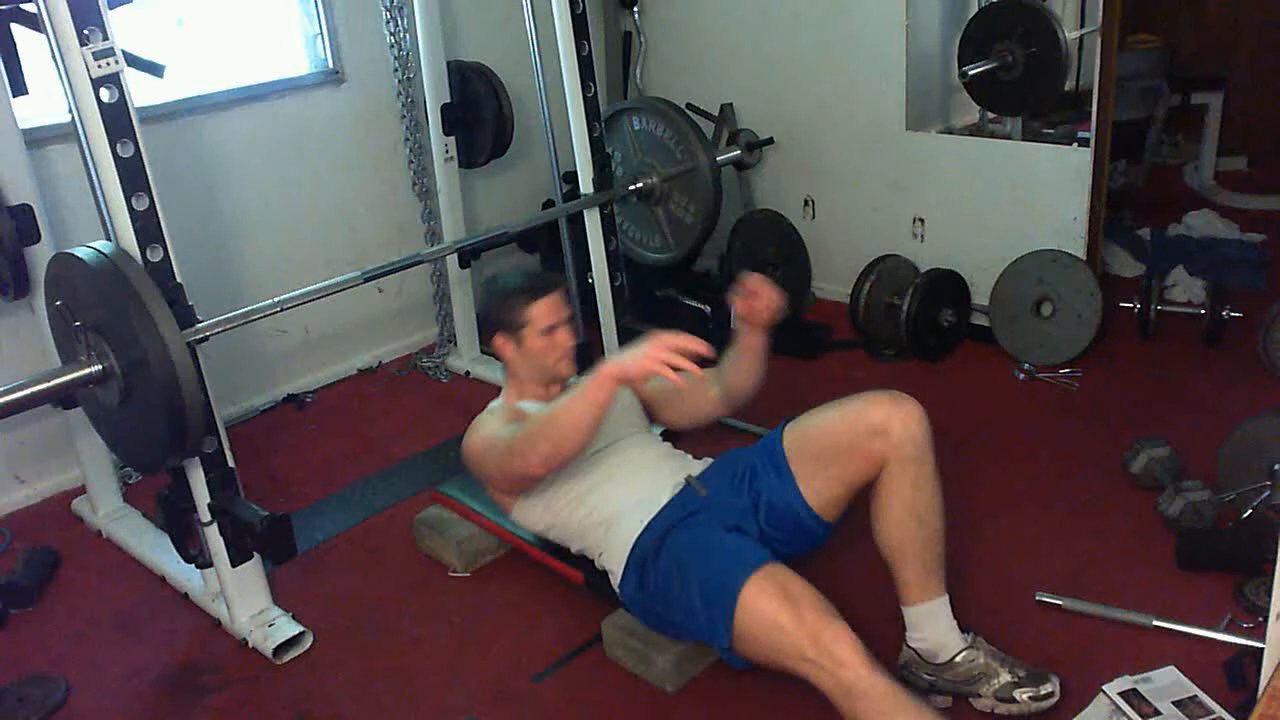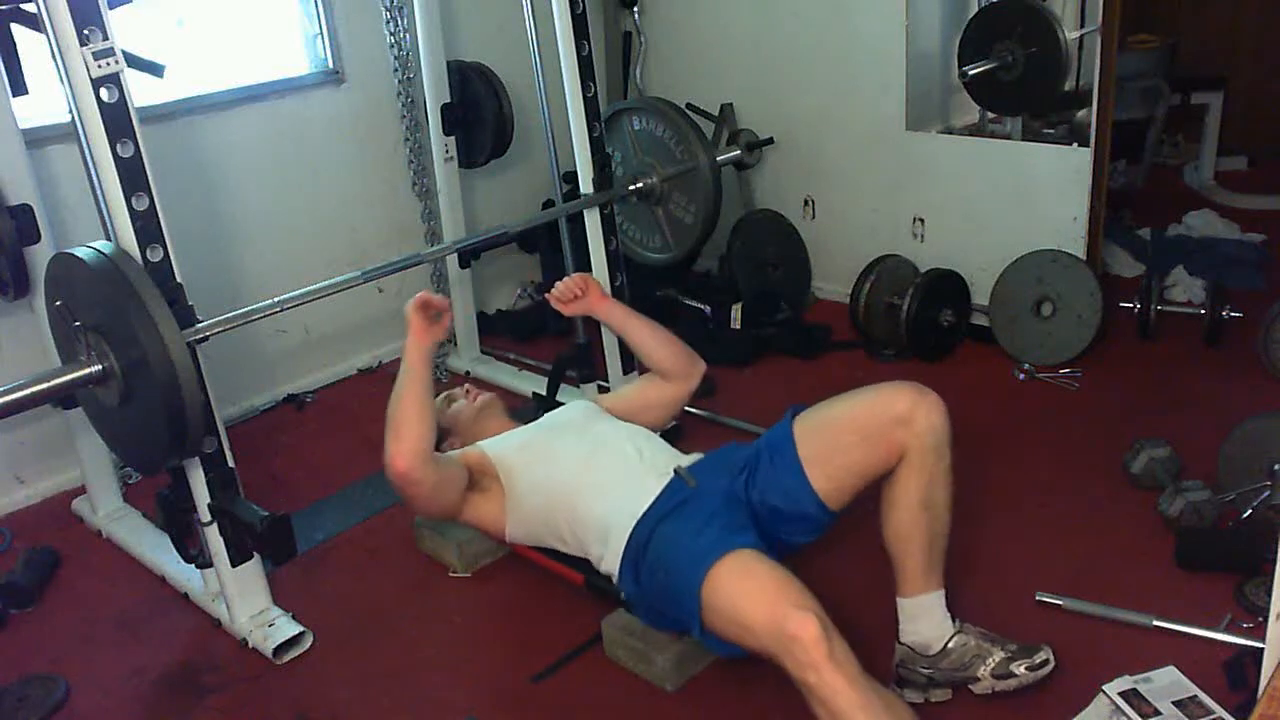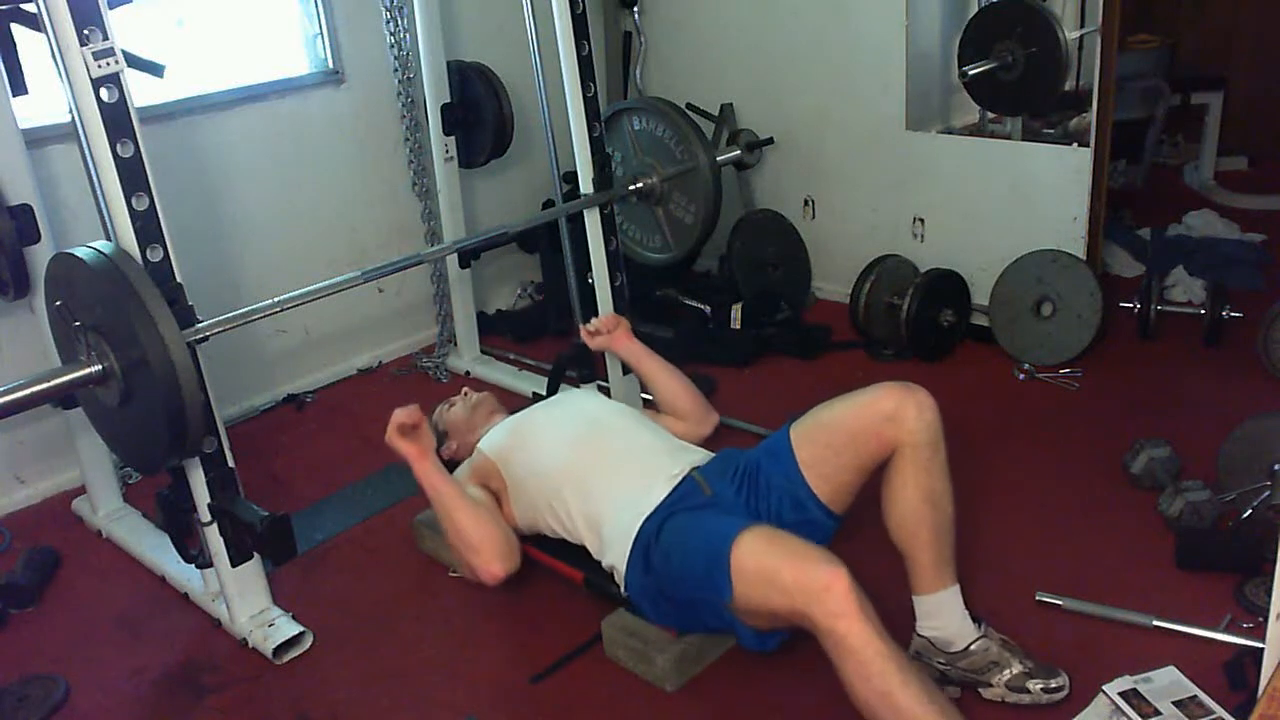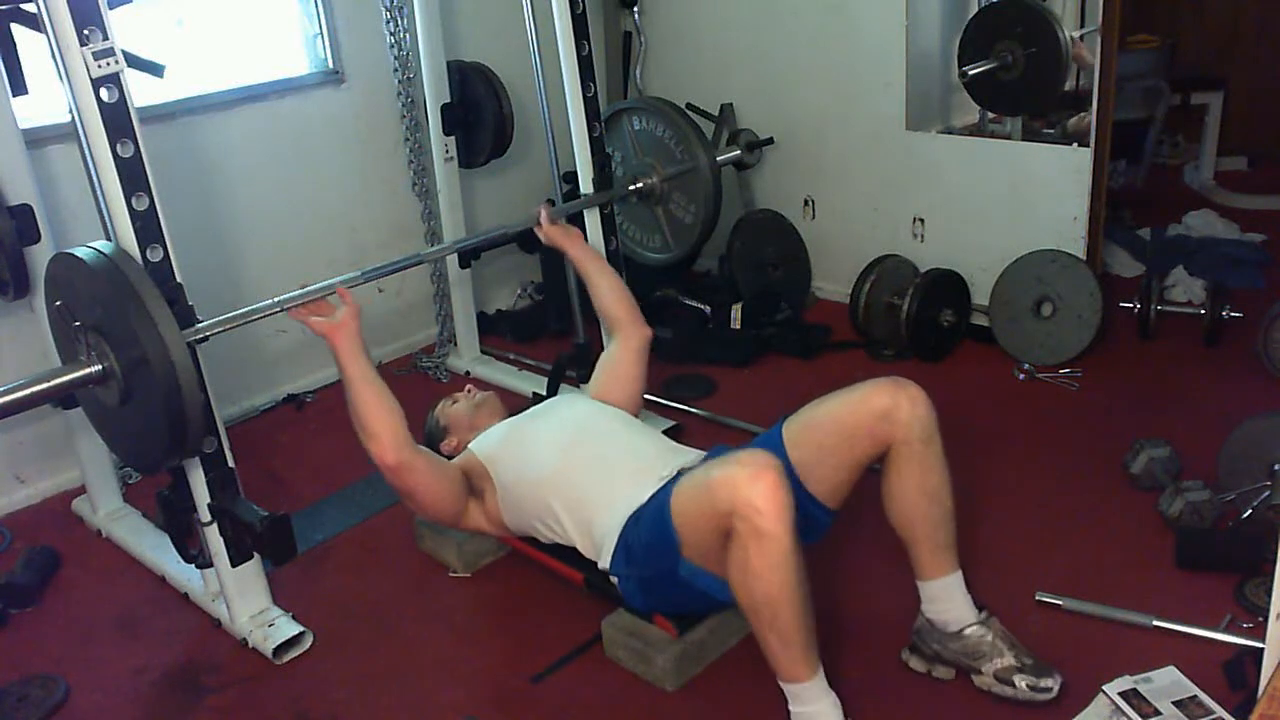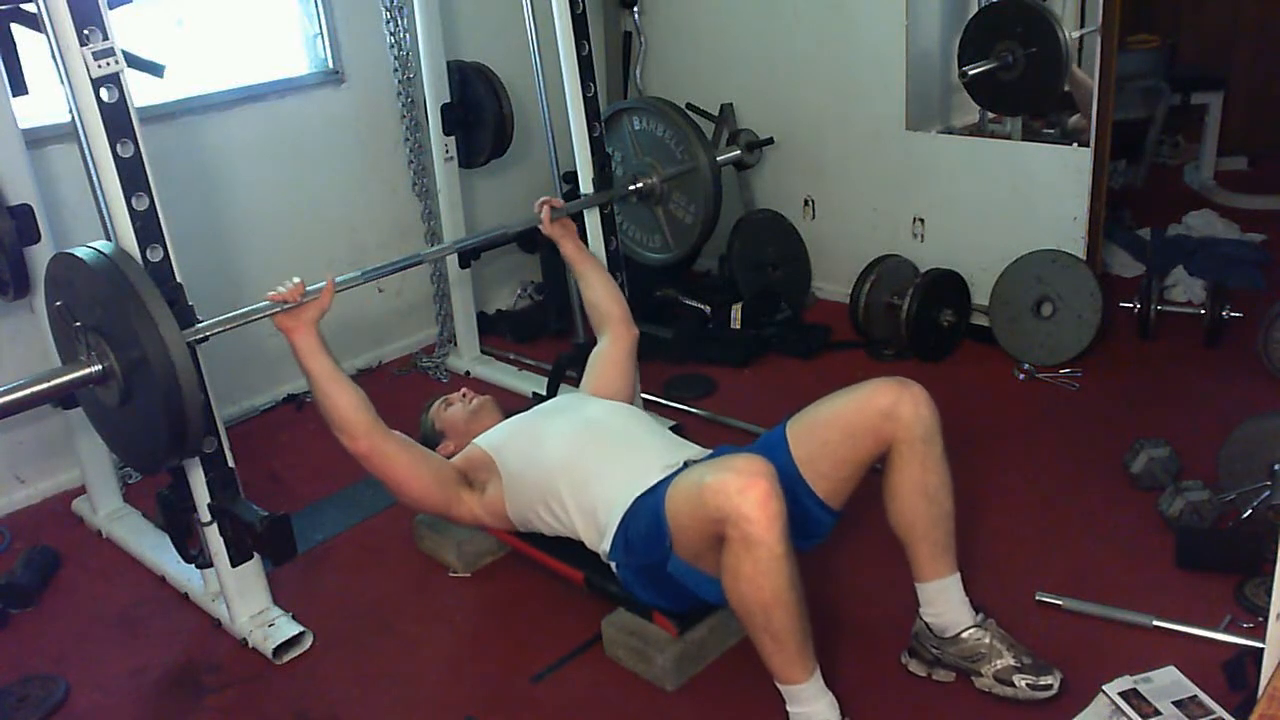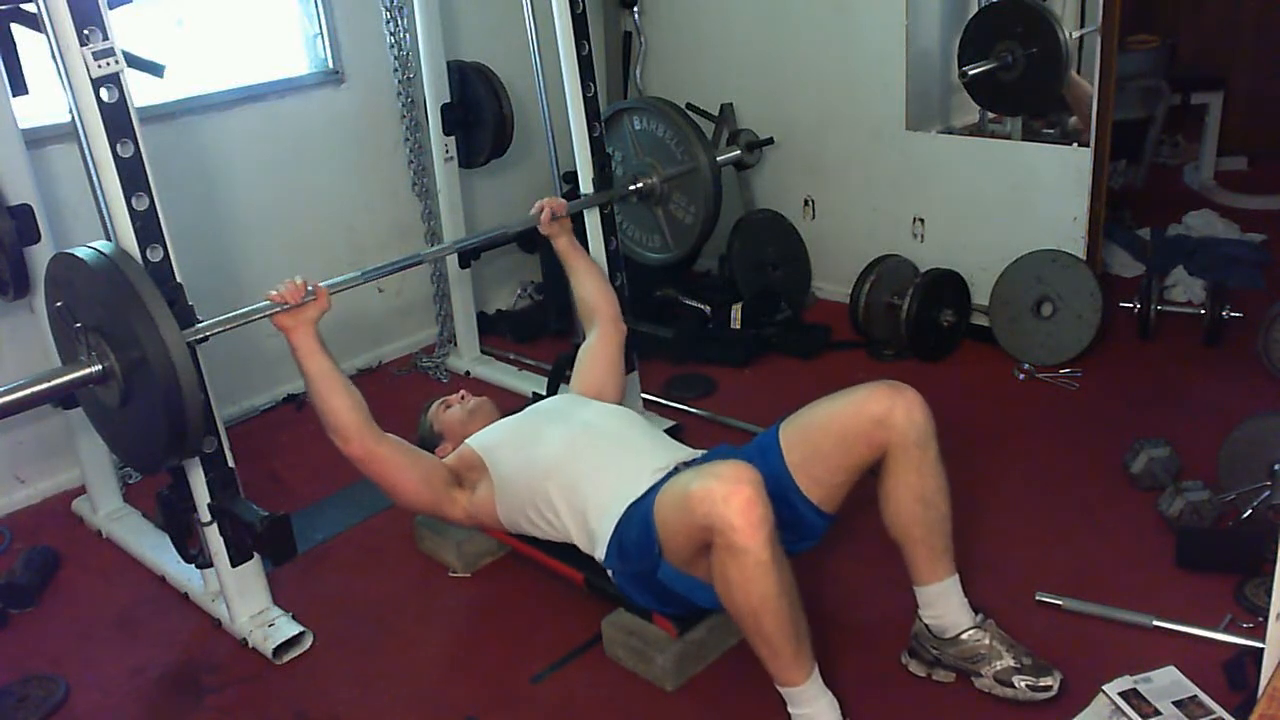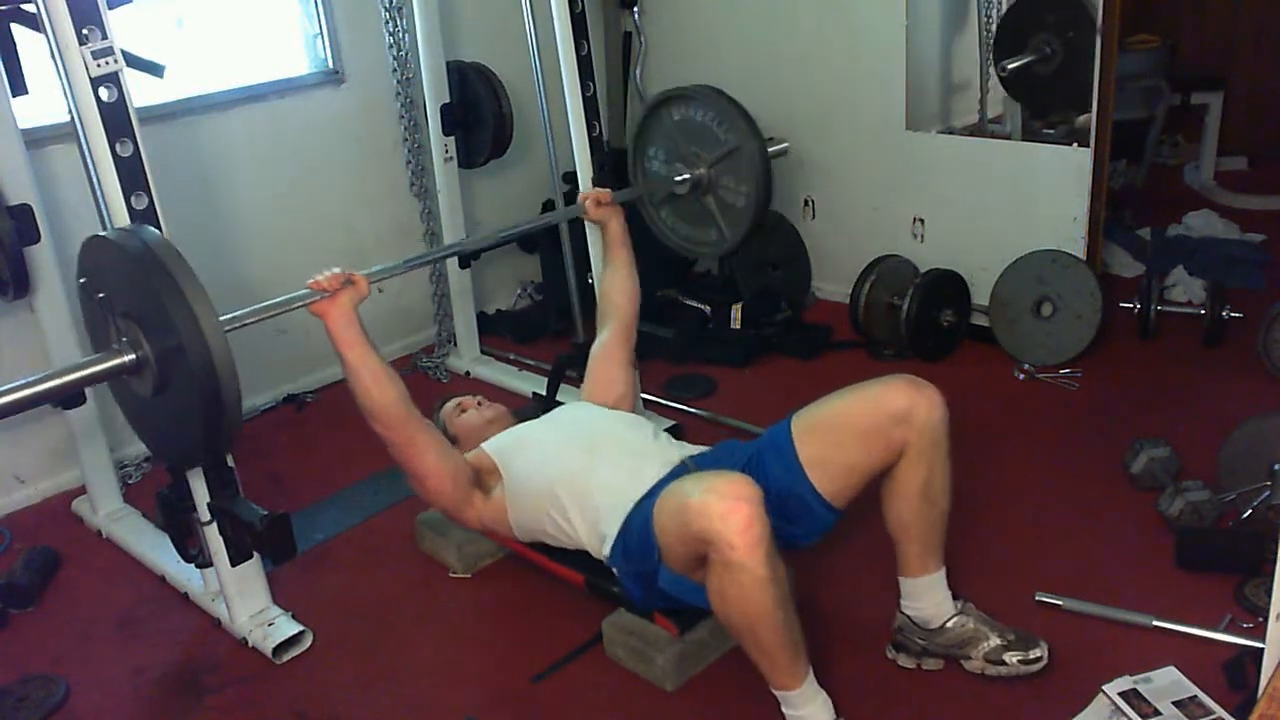
dt=0.7s
person 1, frame 1
left shoulder: (592, 389)
right shoulder: (489, 436)
left elbow: (719, 396)
right elbow: (533, 458)
left wrist: (752, 329)
right wrist: (613, 370)
left hip: (722, 485)
right hip: (659, 544)
left knee: (894, 418)
right knee: (835, 653)
left ankle: (936, 651)
person 1, frame 2
left shoulder: (579, 410)
right shoulder: (474, 471)
left elbow: (686, 373)
right elbow: (407, 468)
left wrist: (602, 306)
right wrist: (420, 351)
left hip: (725, 477)
right hip: (657, 534)
left knee: (912, 410)
right knee: (804, 635)
left ankle: (929, 646)
person 1, frame 3
left shoulder: (569, 407)
right shoulder: (474, 474)
left elbow: (698, 420)
right elbow: (494, 563)
left wrist: (626, 346)
right wrist: (421, 462)
left hip: (729, 478)
right hip: (661, 535)
left knee: (905, 409)
right knee: (829, 589)
left ankle: (947, 641)
person 1, frame 4
left shoulder: (575, 408)
right shoulder: (469, 483)
left elbow: (632, 332)
right elbow: (394, 454)
left wrist: (574, 246)
right wrist: (347, 340)
left hip: (713, 480)
right hip: (650, 536)
left knee: (899, 405)
right knee: (756, 484)
left ankle: (948, 625)
person 1, frame 5
left shoulder: (576, 406)
right shoulder: (470, 481)
left elbow: (619, 330)
right elbow: (367, 437)
left wrist: (569, 242)
right wrist: (305, 336)
left hip: (717, 477)
right hip: (653, 531)
left knee: (902, 404)
right knee: (749, 488)
left ankle: (946, 627)
person 1, frame 6
left shoulder: (569, 406)
right shoulder: (464, 478)
left elbow: (607, 328)
right elbow: (360, 440)
left wrist: (565, 240)
right wrist: (304, 334)
left hip: (711, 476)
right hip: (643, 532)
left knee: (896, 409)
right knee: (734, 495)
left ankle: (947, 630)
person 1, frame 7
left shoulder: (582, 413)
right shoulder: (478, 482)
left elbow: (617, 328)
right elbow: (397, 425)
left wrist: (612, 226)
right wrist: (342, 319)
left hip: (723, 466)
right hip: (650, 529)
left knee: (913, 406)
right knee: (732, 511)
left ankle: (929, 618)
